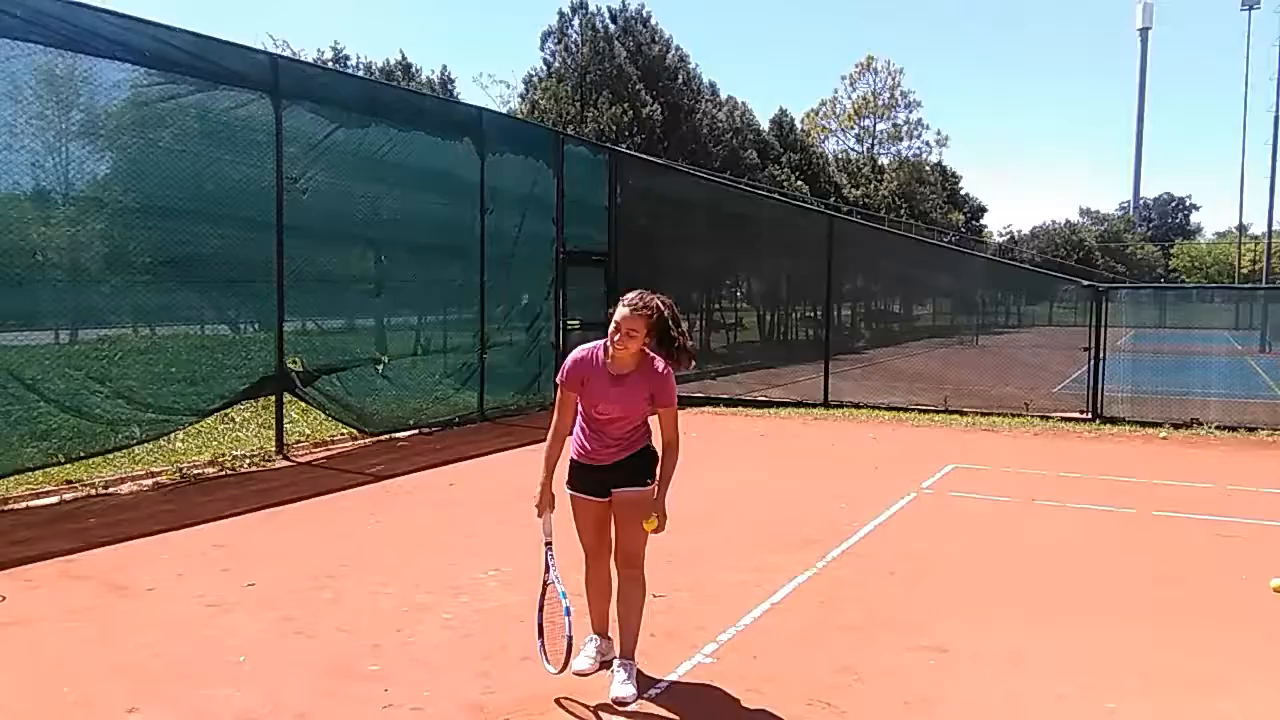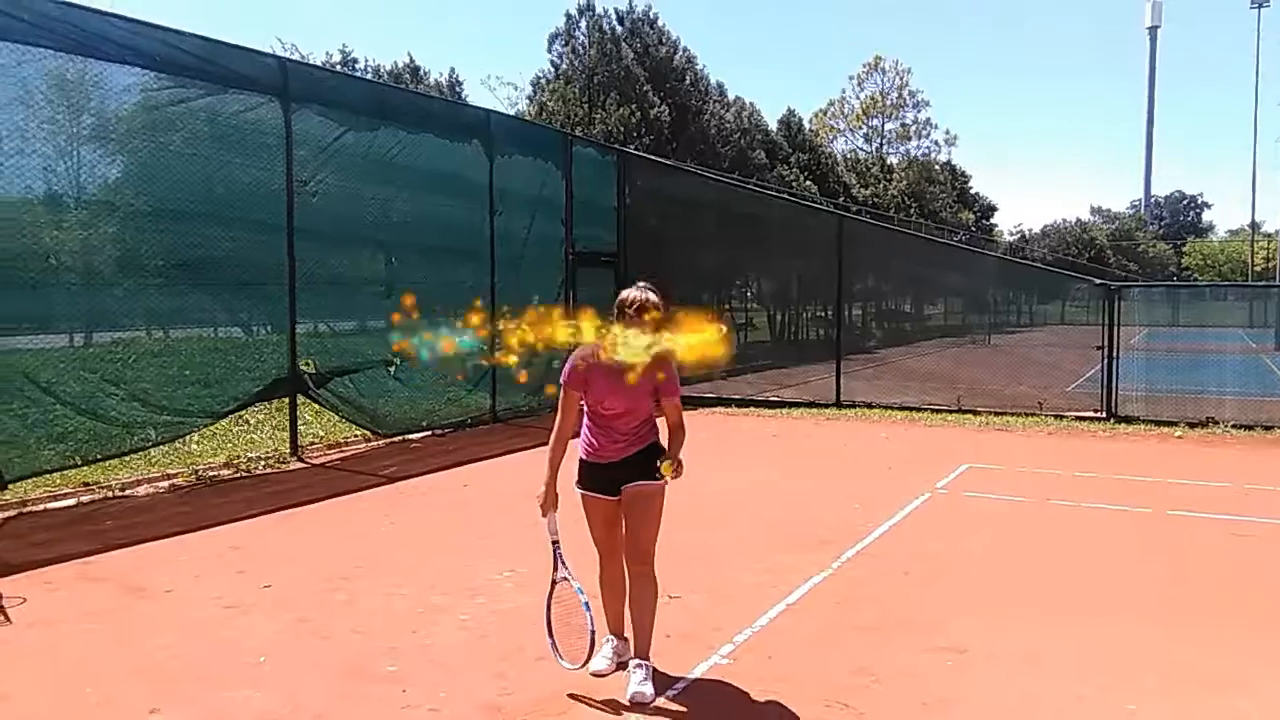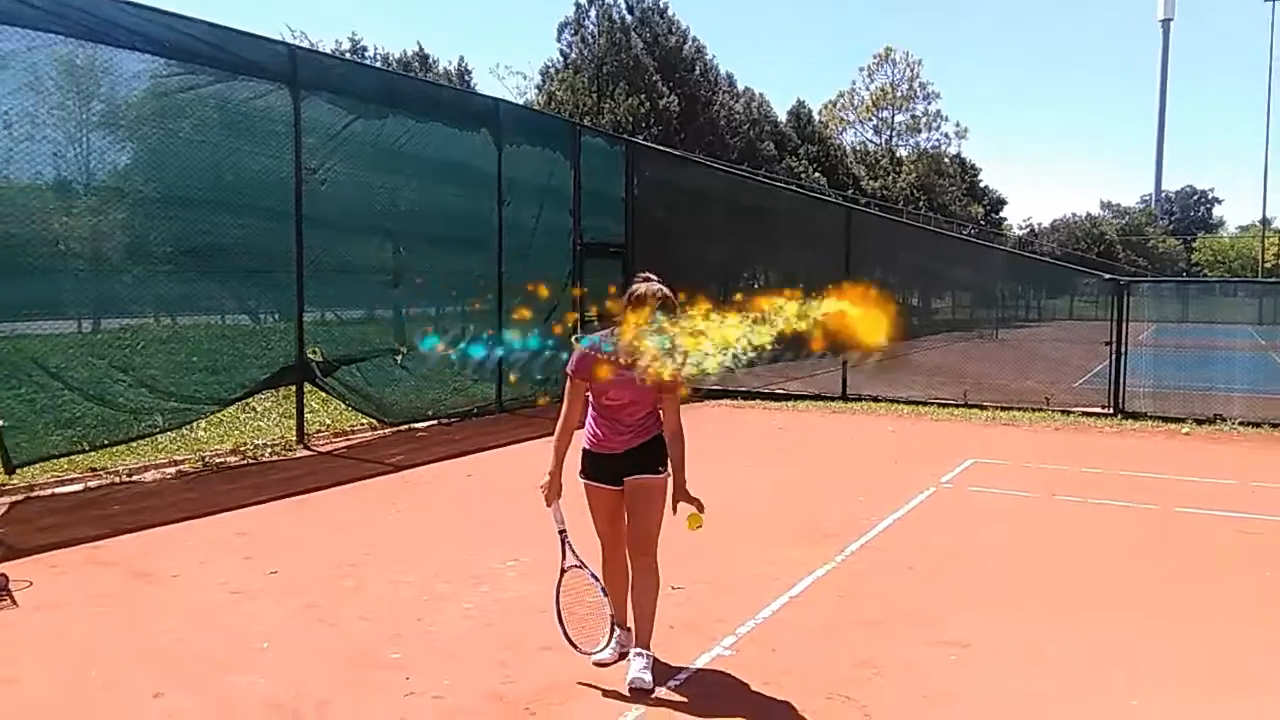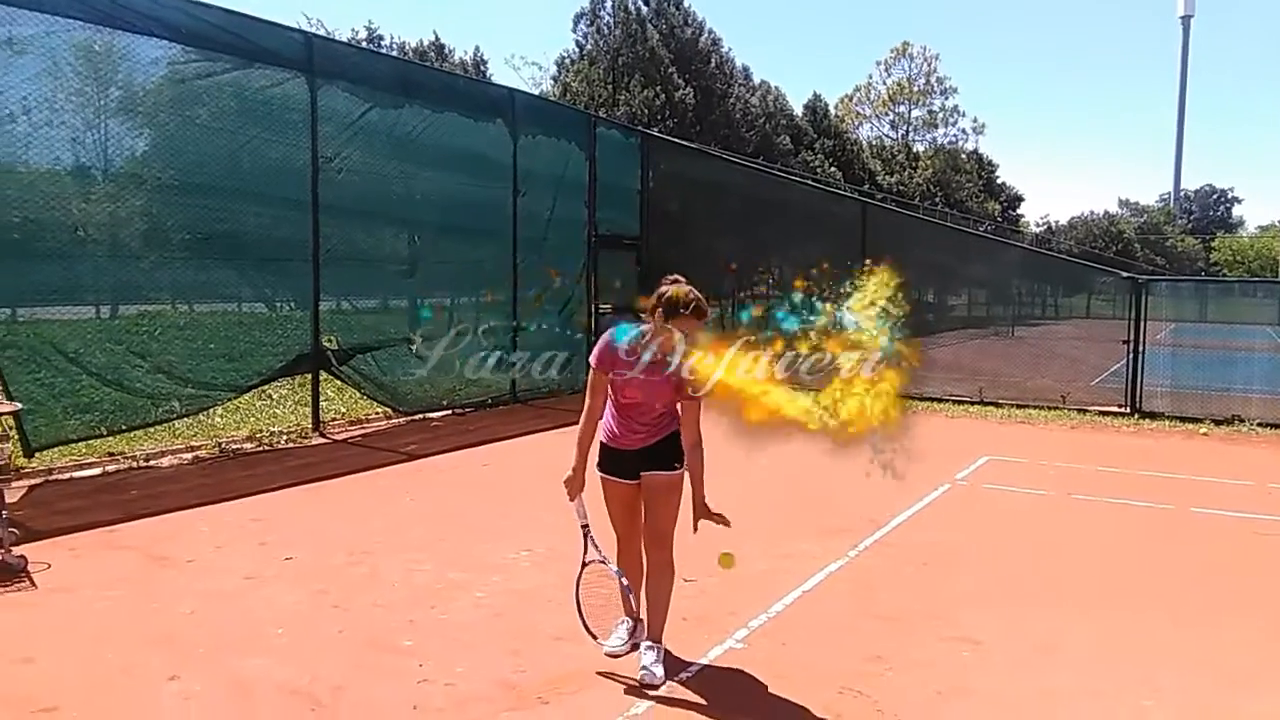
dt=0.3s
person 1, frame 1
left shoulder: (658, 375)
right shoulder: (580, 361)
left elbow: (670, 441)
right elbow: (560, 426)
left wrist: (660, 496)
right wrist: (546, 483)
left hip: (633, 466)
right hip: (585, 468)
left knee: (629, 564)
right knee: (595, 559)
left ankle: (625, 662)
right ankle: (598, 639)
person 1, frame 2
left shoulder: (660, 367)
right shoulder: (584, 359)
left elbow: (675, 423)
right elbow: (565, 424)
left wrist: (673, 457)
right wrist: (550, 481)
left hip: (642, 463)
right hip: (595, 466)
left knee: (640, 560)
right knee: (609, 558)
left ankle: (640, 662)
right ankle: (615, 640)
person 1, frame 3
right shoulder: (592, 350)
left elbow: (672, 428)
right elbow: (570, 414)
left wrist: (680, 485)
right wrist: (555, 472)
left hip: (646, 455)
right hip: (598, 456)
left knee: (642, 552)
right knee: (612, 548)
left ankle: (641, 651)
right ankle: (619, 630)
person 1, frame 4
left shoulder: (686, 365)
right shoulder: (615, 343)
left elbow: (691, 435)
right elbow: (592, 409)
left wrist: (699, 499)
right wrist: (578, 466)
left hip: (662, 451)
right hip: (615, 450)
left knee: (659, 546)
right knee: (627, 542)
left ankle: (652, 644)
right ankle: (630, 621)
